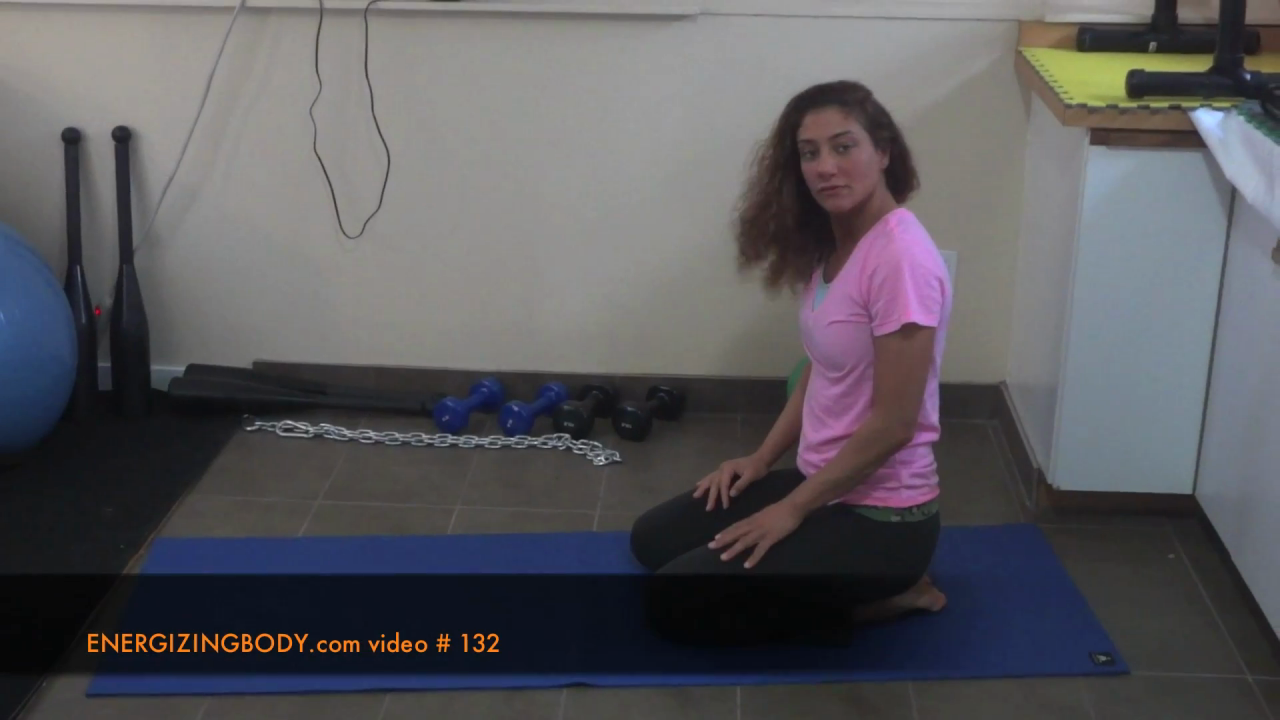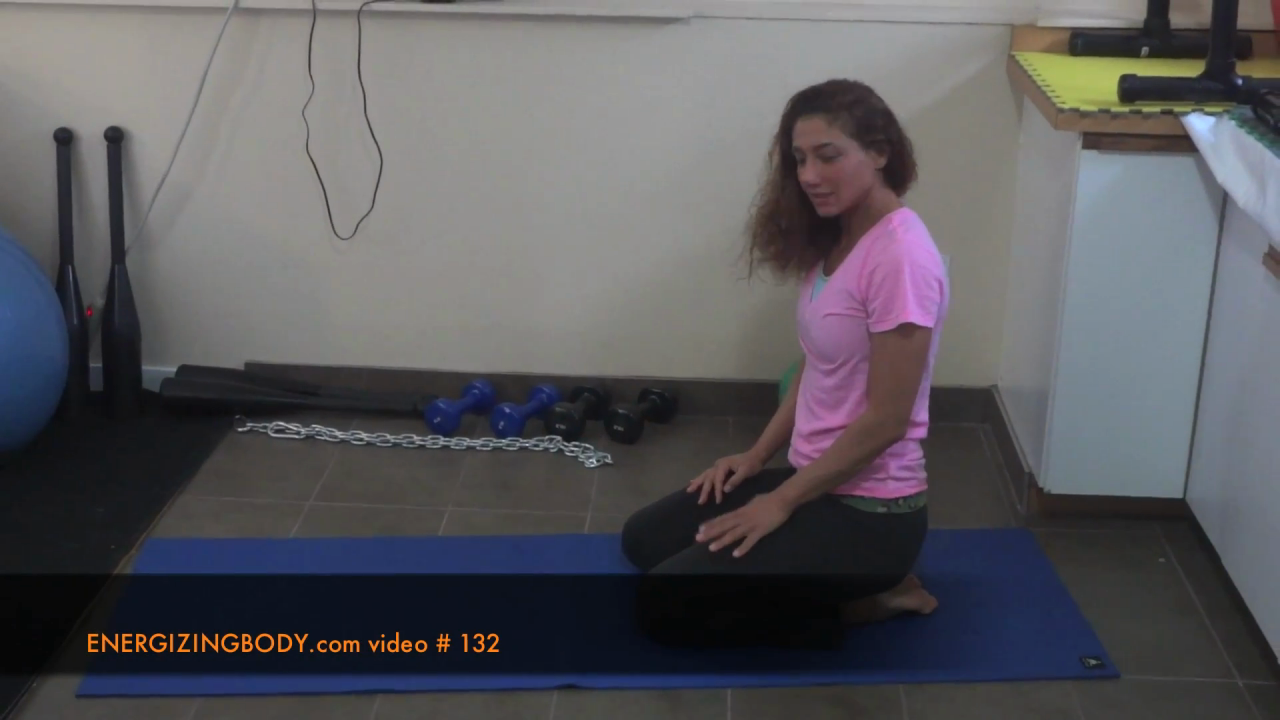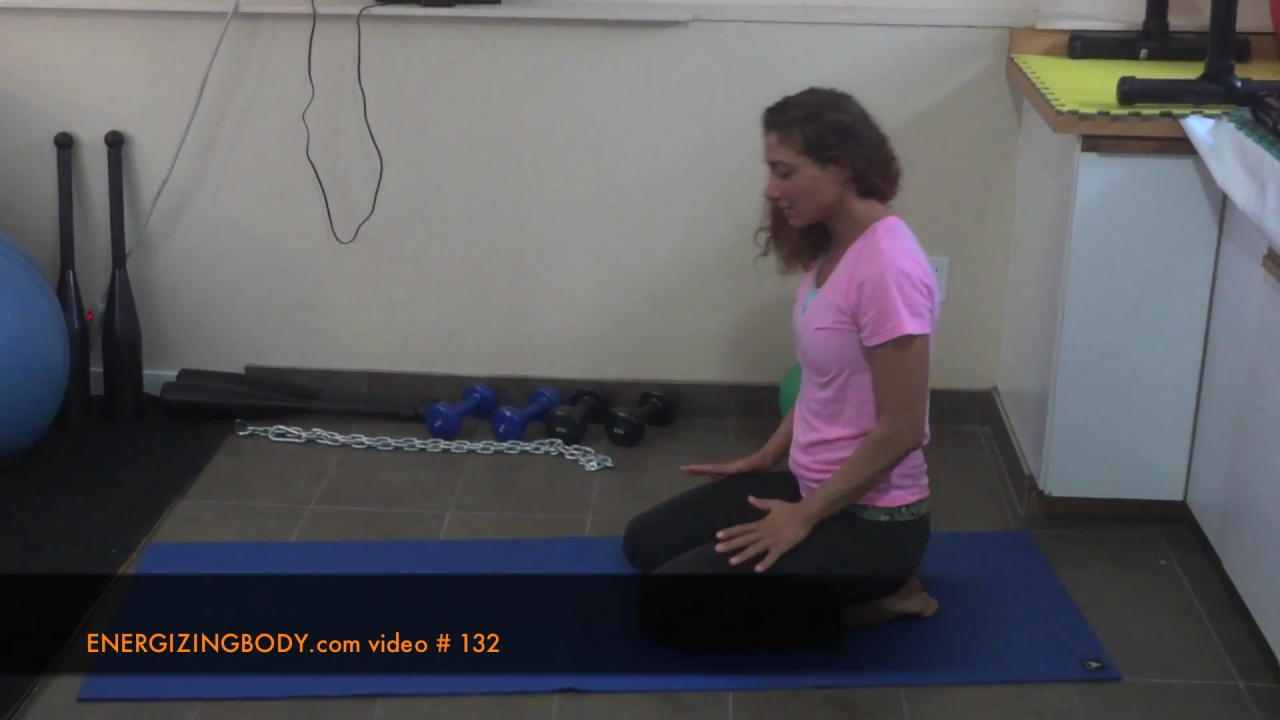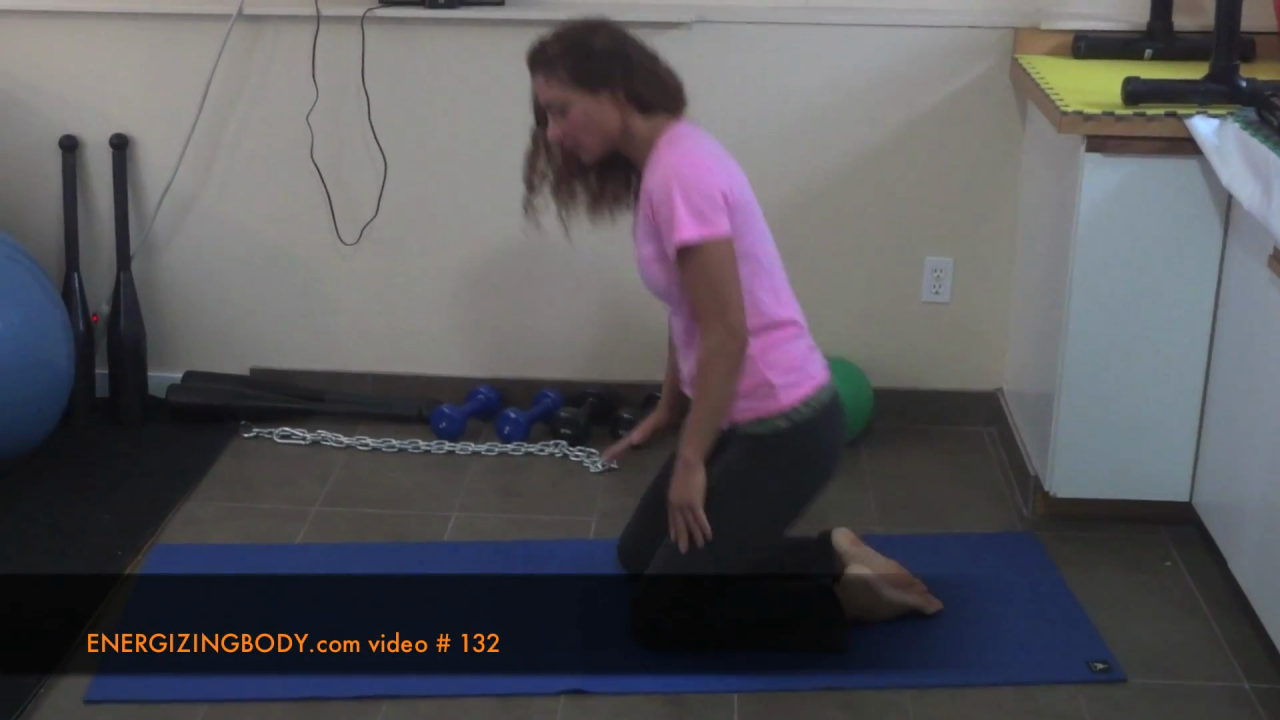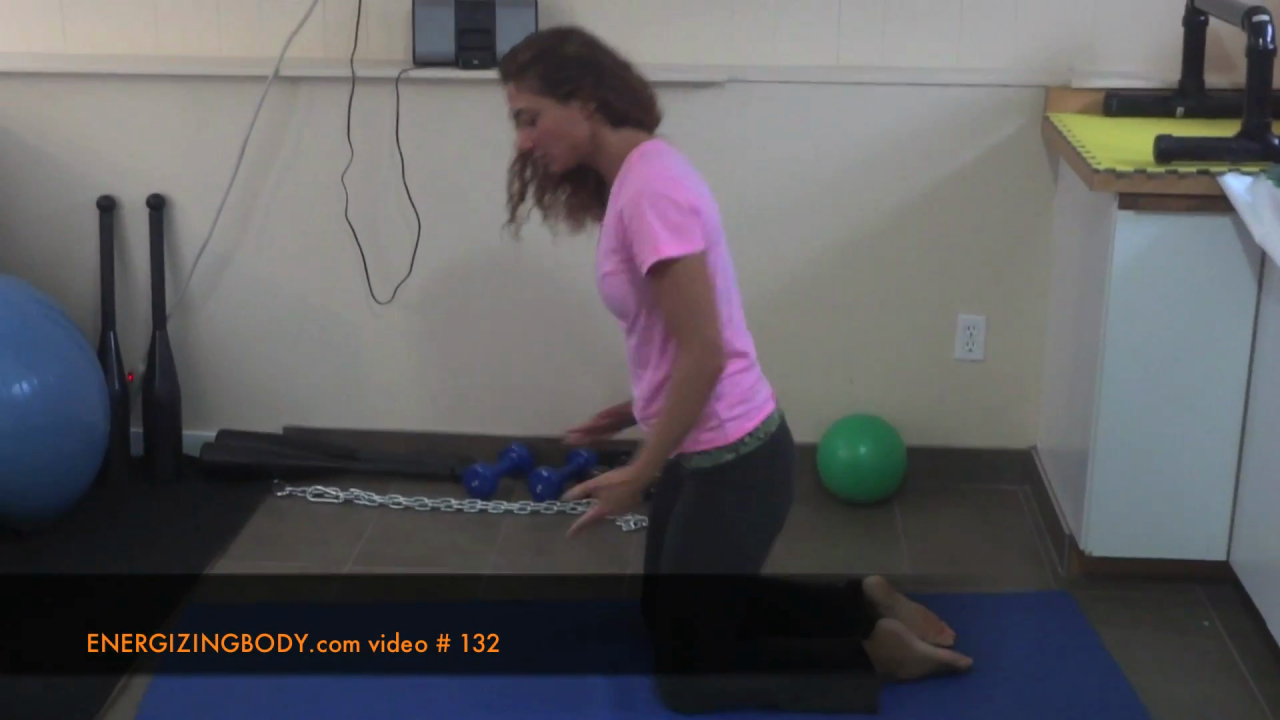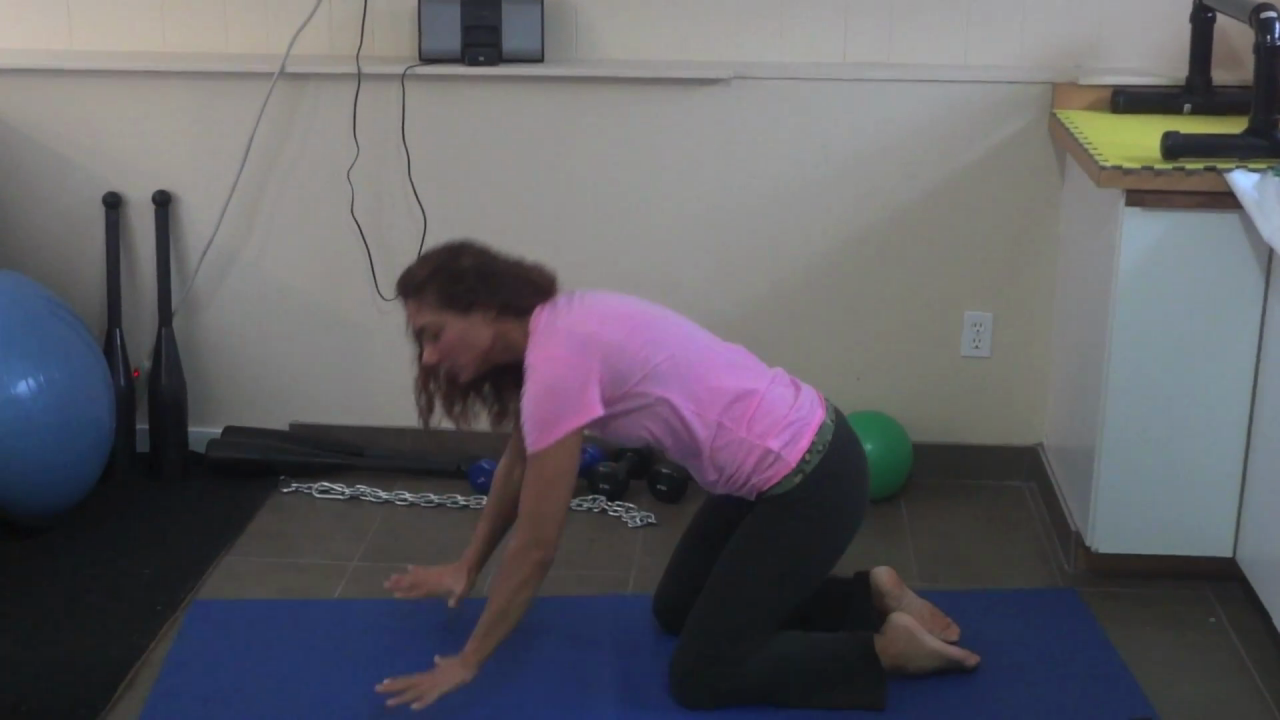
dt=0.7s
person 1, frame 1
left shoulder: (901, 260)
right shoulder: (834, 245)
left elbow: (894, 425)
left wrist: (793, 510)
right wrist: (762, 460)
left hip: (880, 516)
right hip: (828, 483)
left knee: (674, 603)
right knee: (653, 539)
left ankle: (884, 596)
right ankle: (859, 587)
person 1, frame 2
left shoulder: (900, 259)
right shoulder: (835, 240)
left elbow: (886, 421)
left wrist: (782, 502)
right wrist: (757, 456)
left hip: (869, 511)
right hip: (819, 478)
left knee: (667, 606)
right knee: (644, 539)
left ankle: (867, 597)
right ankle: (848, 579)
person 1, frame 3
left shoulder: (887, 268)
right shoulder: (833, 247)
left elbow: (902, 432)
left wrist: (805, 518)
right wrist: (766, 457)
left hip: (871, 518)
right hip: (815, 484)
left knee: (668, 606)
right knee: (645, 542)
left ankle: (867, 595)
right ankle: (843, 581)
person 1, frame 4
left shoulder: (678, 173)
right shoulder: (667, 158)
left elbow: (726, 335)
left wrist: (690, 463)
right wrist: (667, 414)
left hip: (783, 429)
right hip: (751, 417)
left knee: (663, 613)
right knee: (640, 553)
left ankle: (844, 596)
right ankle: (830, 555)
person 1, frame 5
left shoulder: (648, 190)
right shoulder: (638, 175)
left elbow: (704, 355)
left wrist: (642, 469)
right wrist: (634, 410)
left hip: (728, 459)
right hip: (701, 449)
right knee: (670, 619)
left ankle: (874, 649)
right ankle: (859, 602)
person 1, frame 6
left shoulder: (558, 361)
right shoulder: (550, 327)
left elbow: (537, 546)
right elbow: (517, 464)
left wrist: (467, 662)
right wrist: (466, 566)
left hip: (811, 480)
right hip: (783, 460)
left knee: (701, 675)
right knee: (674, 608)
left ankle: (888, 644)
right ankle: (871, 594)
